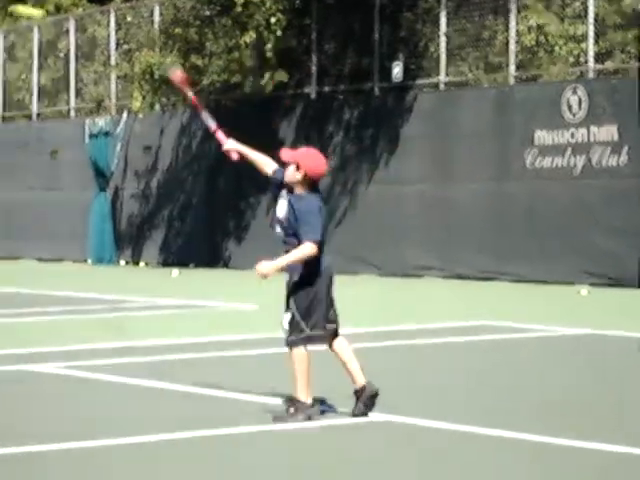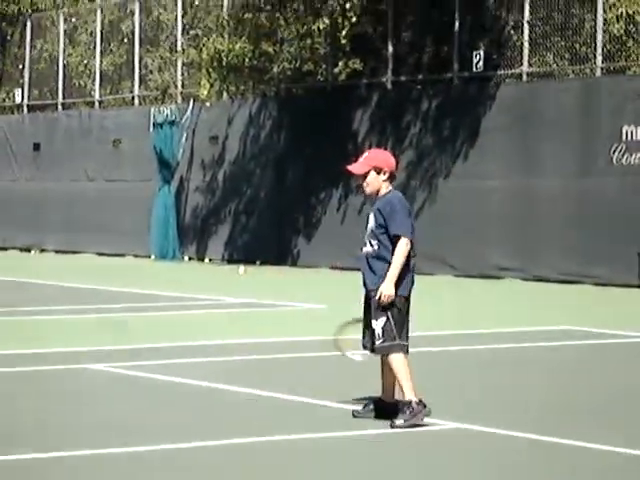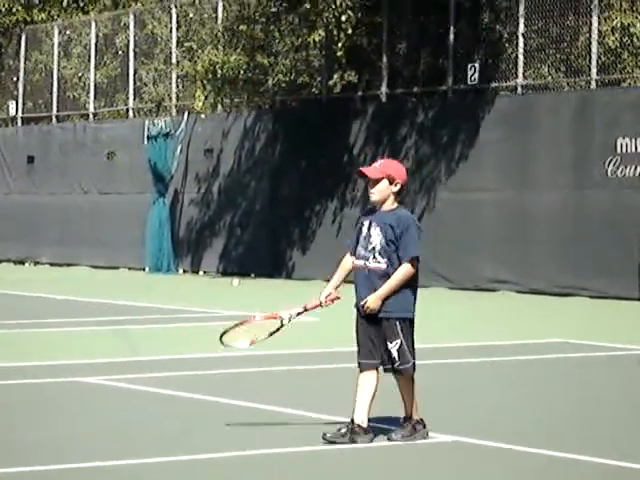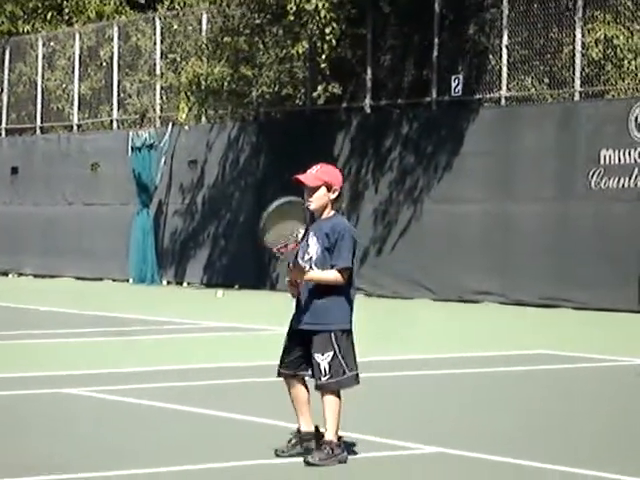
dt=1s
person 1, frame 1
left shoulder: (309, 206)
right shoulder: (290, 188)
left elbow: (311, 247)
right elbow: (269, 166)
left wrist: (275, 264)
right wrist: (240, 148)
left hip: (306, 277)
right hip: (314, 275)
left knee: (297, 338)
right knee: (329, 333)
left ankle: (304, 403)
right ankle: (362, 386)
person 1, frame 2
left shoulder: (393, 202)
right shoulder: (380, 204)
left elbow: (404, 242)
left wrist: (390, 281)
left hip: (390, 287)
right hip: (377, 286)
left knee: (391, 344)
right knee: (382, 345)
left ankle: (414, 404)
right ankle: (386, 401)
person 1, frame 3
left shoulder: (404, 221)
right shoulder: (367, 216)
left elbow: (410, 265)
right elbow: (352, 256)
left wrist: (379, 295)
right wrist: (332, 285)
left hip: (394, 307)
right hip: (368, 306)
left knee: (401, 366)
right knee: (367, 364)
left ankle: (414, 422)
right ankle: (359, 426)
person 1, frame 4
left shoulder: (341, 229)
right shoulder: (305, 224)
left elbow: (340, 274)
right elbow: (295, 263)
left wrist: (308, 275)
right wrist: (292, 279)
left hip: (331, 319)
right hip: (304, 315)
left knee: (328, 381)
right knee: (290, 371)
left ankle: (332, 443)
right ankle: (307, 432)
